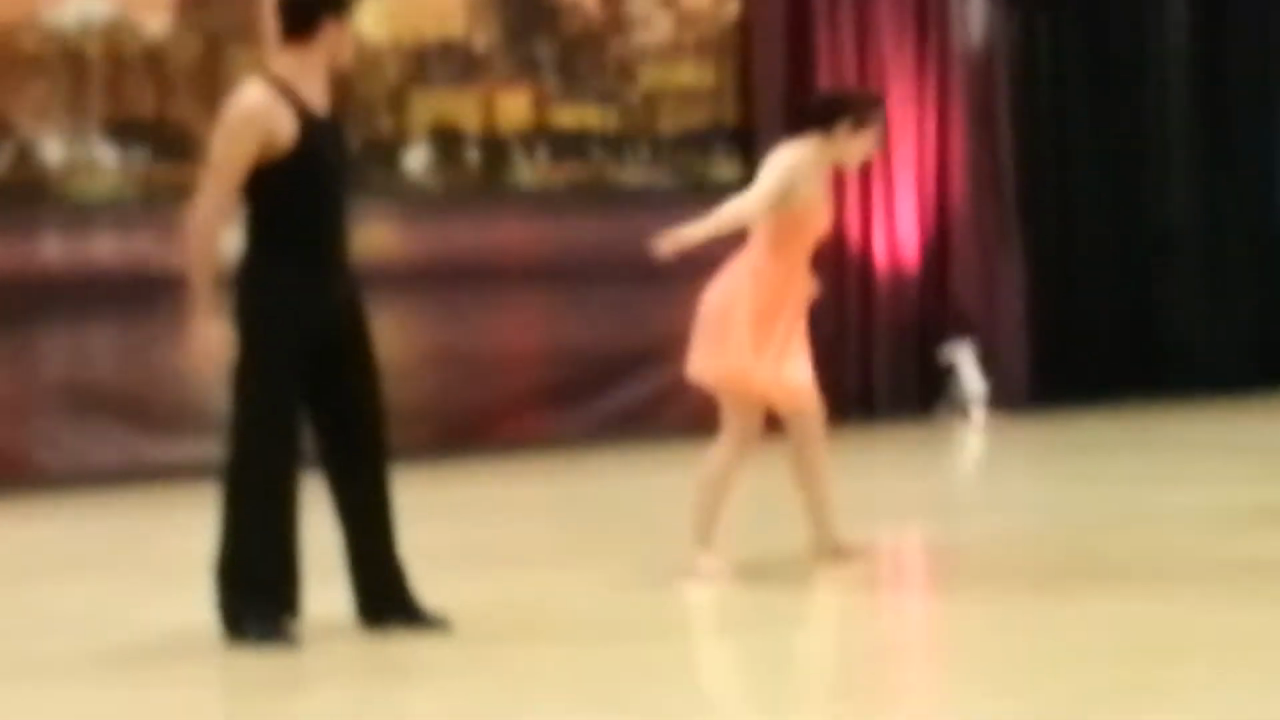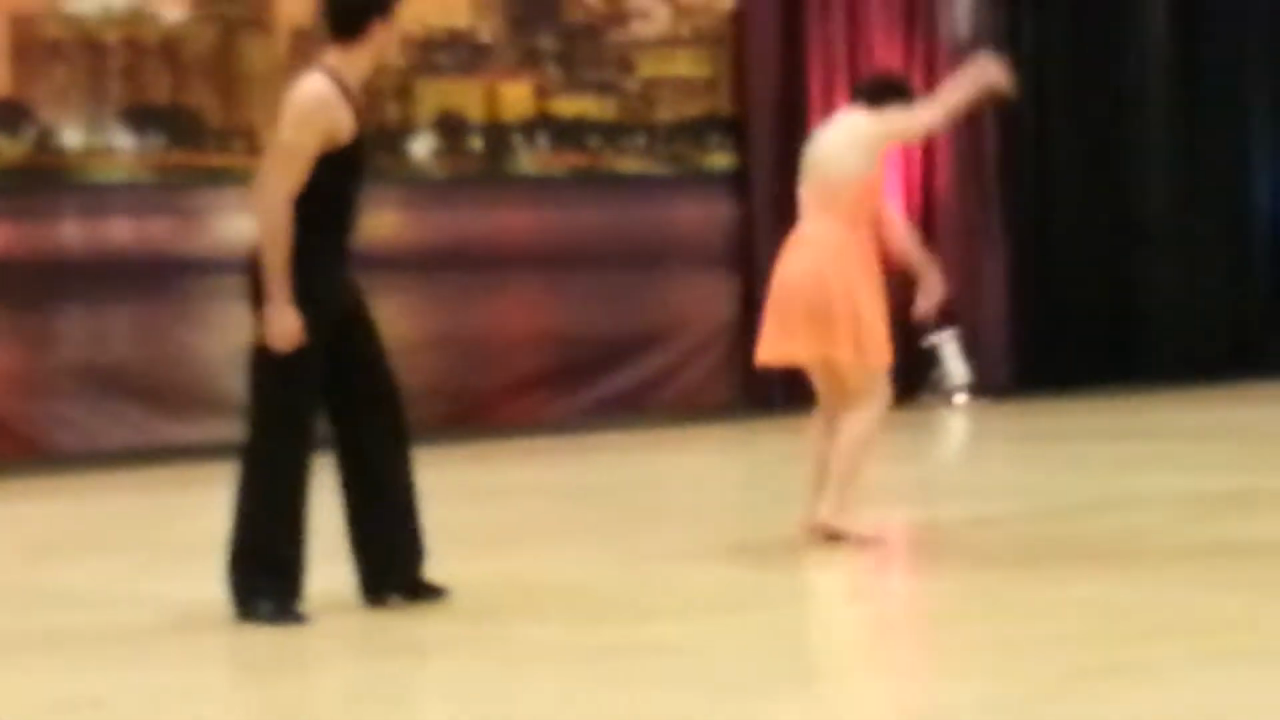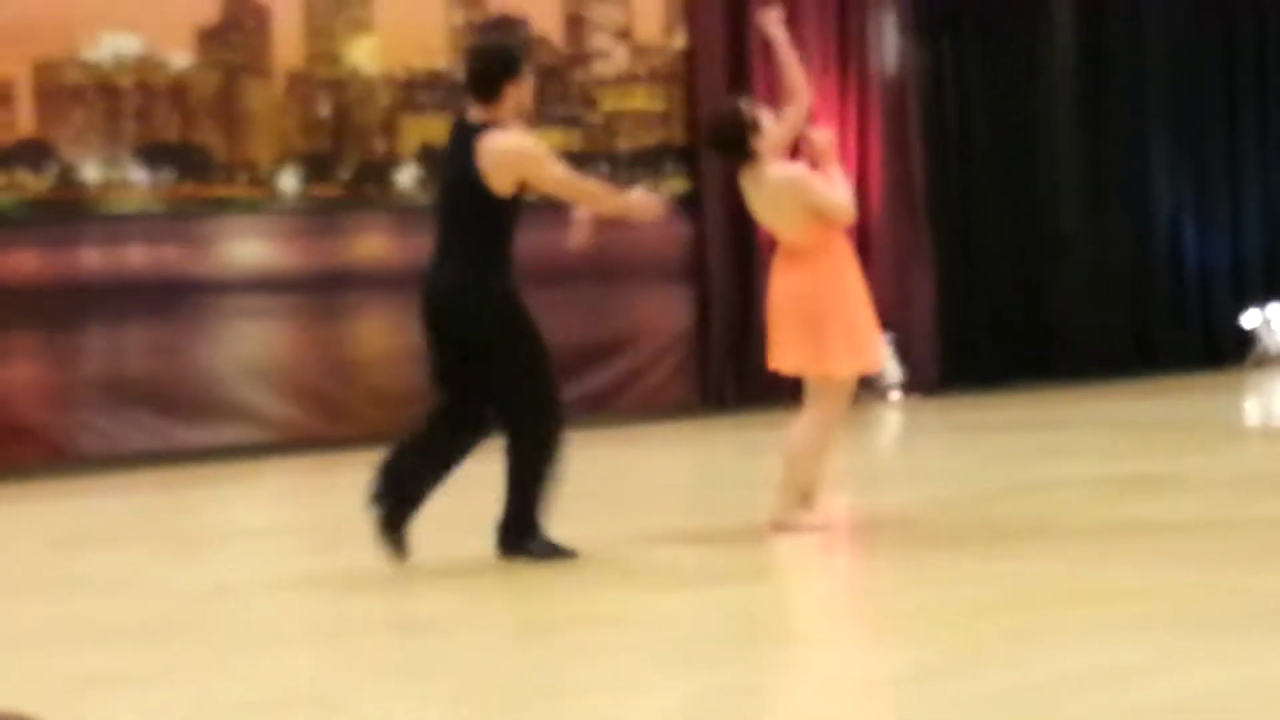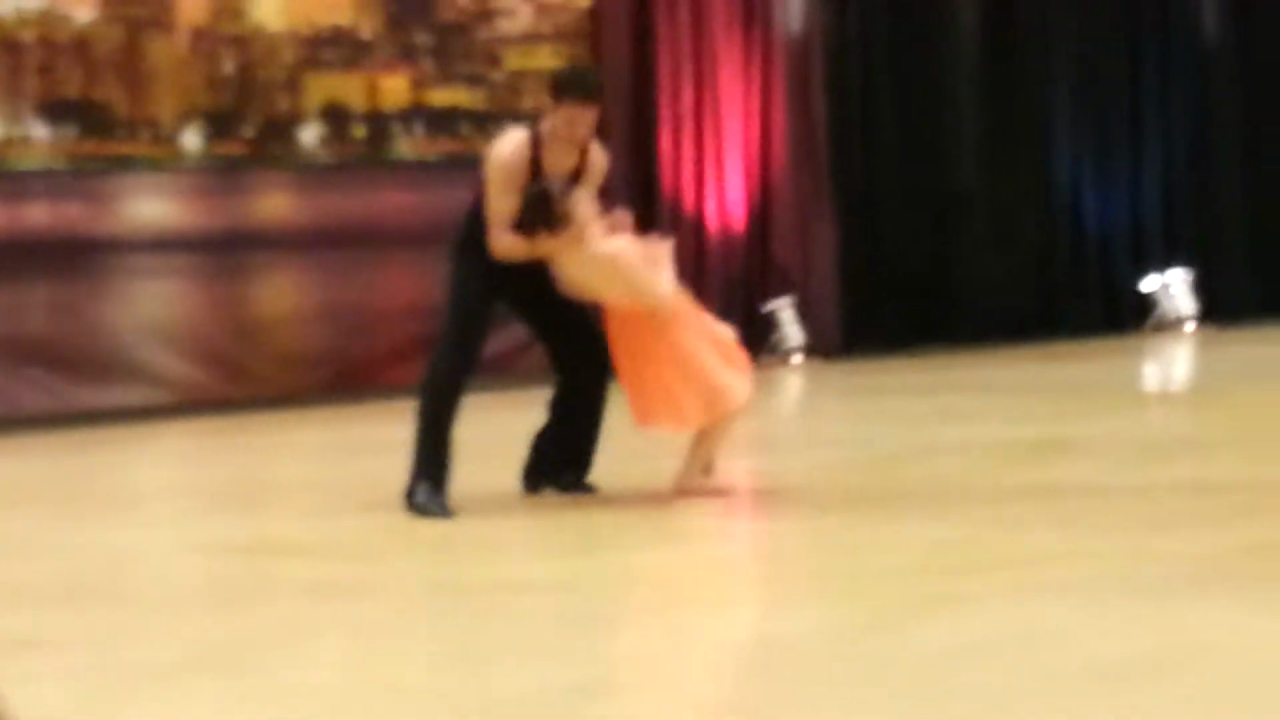
dt=0.7s
person 1, frame 1
left shoulder: (321, 91)
right shoulder: (256, 105)
right elbow: (207, 213)
right wrist: (206, 310)
left hip: (333, 292)
right hip: (275, 299)
left knee: (358, 439)
right knee: (266, 448)
left ankle: (383, 595)
right ankle: (254, 604)
person 1, frame 2
left shoulder: (339, 89)
right shoulder: (316, 96)
right elbow: (275, 199)
right wrist: (278, 299)
left hip: (328, 278)
right hip: (298, 284)
left knee: (374, 416)
right knee: (283, 433)
left ankle: (390, 569)
right ankle: (263, 587)
person 1, frame 3
left shoulder: (470, 128)
right shoulder: (511, 146)
right elbow: (578, 190)
left wrist: (590, 202)
right wrist: (629, 204)
left hip: (444, 289)
right hip: (482, 296)
left knee: (465, 409)
right knee: (537, 410)
left ankle: (395, 497)
right ankle: (520, 530)
person 1, frame 4
left shoulder: (595, 159)
right shoulder: (511, 153)
left elbow: (568, 225)
right elbow: (499, 243)
right wrist: (547, 246)
left hip: (530, 261)
right hip: (482, 261)
left knee: (588, 357)
right knee: (453, 364)
left ankle: (554, 466)
right ankle: (426, 482)
person 2, frame 1
left shoulder: (816, 167)
right shoulder: (795, 161)
right elbow: (749, 204)
right wrist: (697, 233)
left hip: (777, 304)
right hip: (751, 301)
left knee: (806, 419)
right knee: (741, 432)
left ankle: (825, 533)
right ankle: (700, 548)
person 2, frame 2
left shoulder: (829, 137)
right shoulder: (873, 129)
left elbow: (880, 212)
right elbow: (938, 109)
left wrist: (927, 268)
right wrist: (982, 72)
left hip: (801, 266)
right hip: (837, 271)
left knee: (834, 401)
right knee: (872, 398)
left ankle: (824, 508)
right ankle: (831, 506)
person 2, frame 3
left shoulder: (752, 169)
right shoulder: (791, 179)
left elbow: (803, 96)
right elbow: (844, 212)
right wrist: (829, 161)
left hip: (801, 278)
right hip: (821, 282)
left knee: (830, 396)
right knee: (824, 401)
left ankle: (803, 498)
right ankle: (789, 505)
person 2, frame 4
left shoulder: (563, 252)
right shoulder: (614, 252)
right elbow: (663, 302)
left wrist: (613, 231)
right wrist: (663, 259)
left hip: (633, 322)
right hip: (659, 328)
left knee: (725, 337)
right knee: (729, 396)
